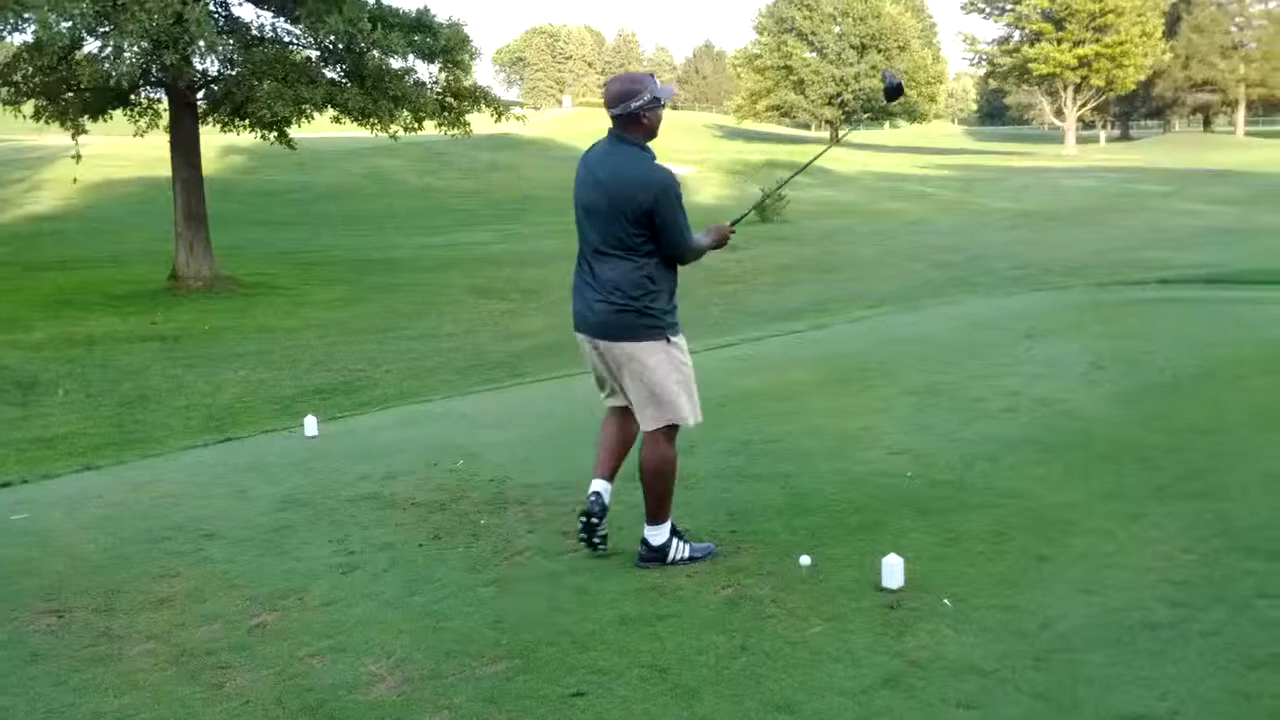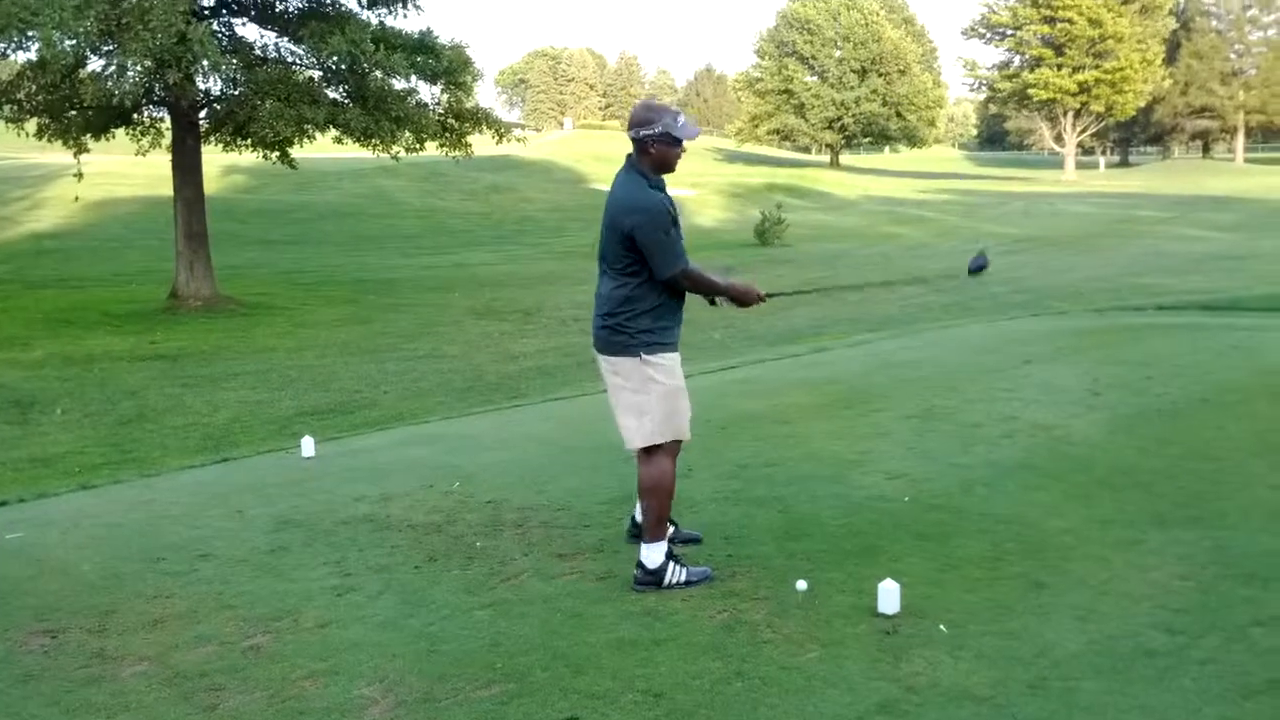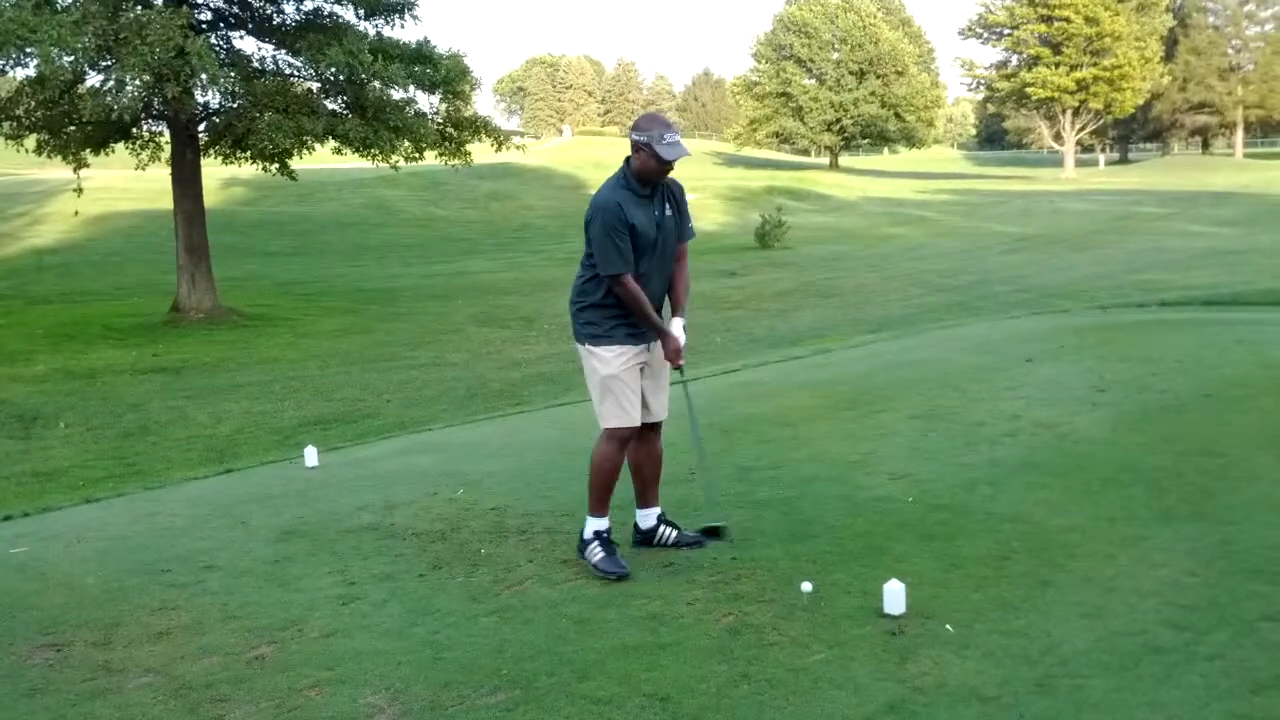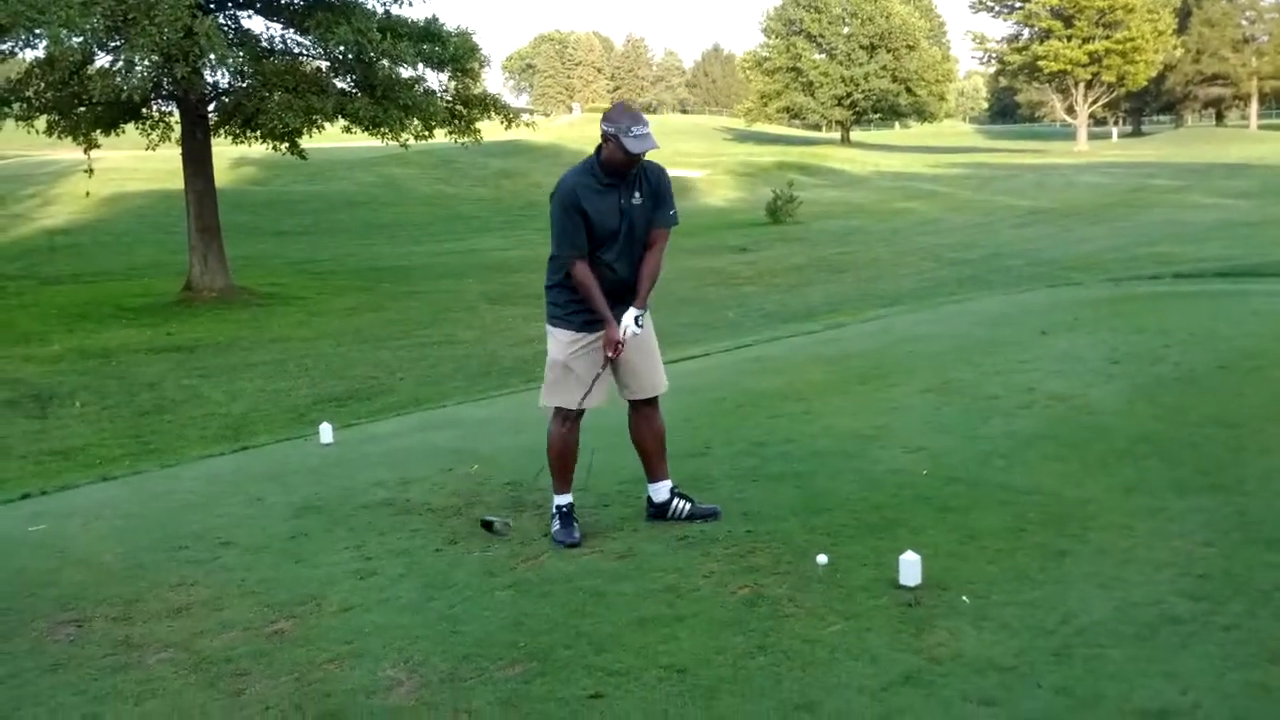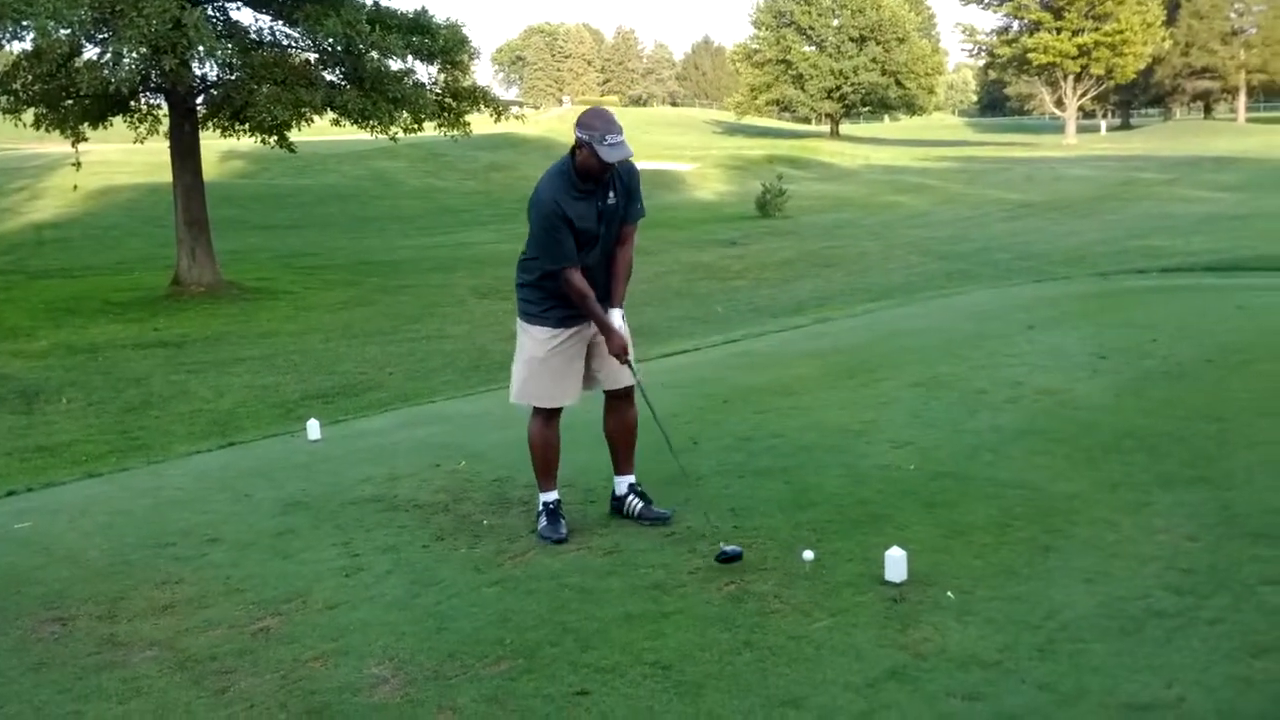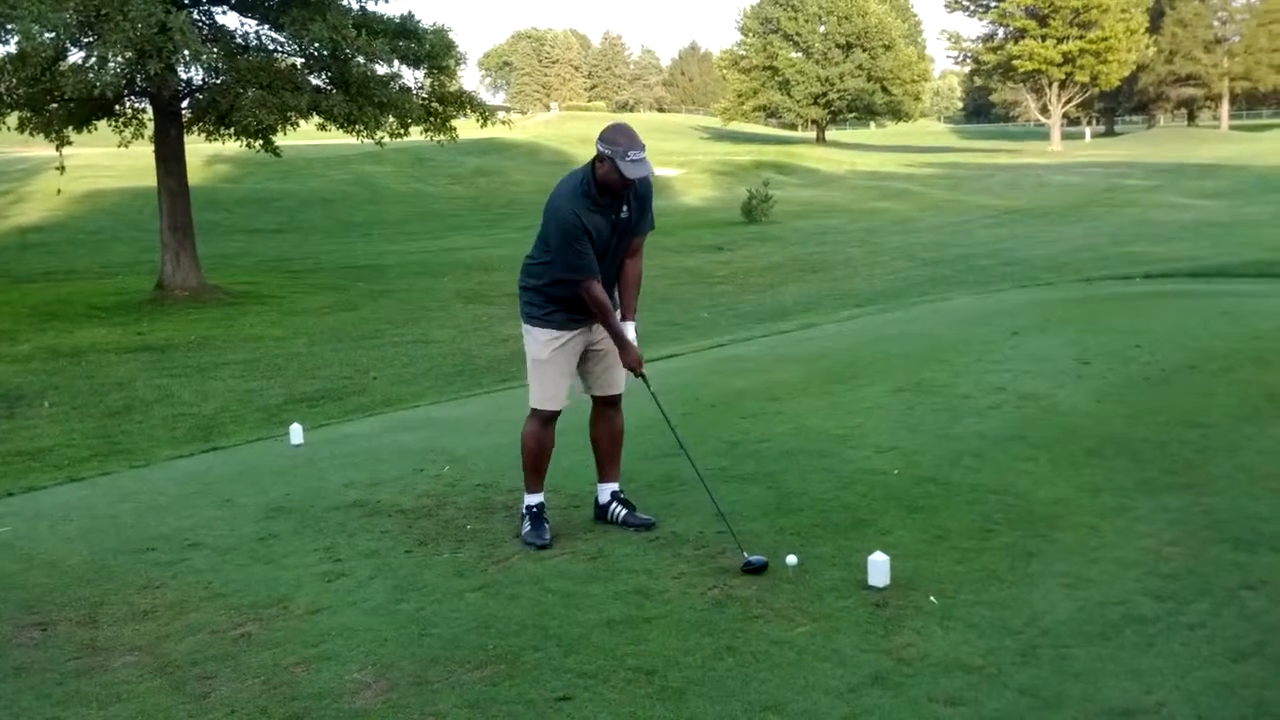
dt=0.4s
person 1, frame 1
left shoulder: (591, 160)
right shoulder: (656, 180)
right elbow: (682, 252)
left wrist: (696, 237)
right wrist: (713, 238)
left hip: (590, 314)
right hip: (640, 323)
left knee: (624, 410)
right knee: (662, 427)
left ankle: (598, 495)
right ankle: (658, 539)
person 1, frame 2
left shoulder: (634, 180)
right shoulder: (645, 204)
left elbow: (666, 263)
right elbow: (676, 275)
left wrist: (713, 287)
right wrist: (731, 292)
left hip: (633, 331)
right hip: (638, 339)
left knee: (664, 434)
right knee: (659, 444)
left ankle: (647, 519)
right ankle: (654, 562)
person 1, frame 3
left shoulder: (673, 192)
right shoulder: (609, 205)
left elbow: (679, 260)
right elbow: (621, 282)
left wrist: (677, 321)
right wrist: (665, 333)
left hip: (648, 329)
right hip: (606, 331)
left knee: (650, 426)
right knee: (621, 430)
left ankle: (648, 521)
right ankle: (594, 533)
person 1, frame 4
left shoulder: (655, 178)
right shoulder: (571, 189)
left elbow: (655, 246)
right elbow: (576, 265)
left wrist: (635, 310)
right wrist: (607, 323)
left hip: (630, 310)
right hip: (577, 315)
left knee: (646, 400)
right knee: (568, 410)
left ankle: (661, 495)
right ankle: (561, 506)
person 1, frame 5
left shoulder: (626, 174)
right shoulder: (549, 196)
left elbow: (624, 245)
right elbow: (568, 273)
left wrist: (616, 312)
right wrist: (606, 333)
left hip: (603, 302)
right hip: (549, 309)
left knee: (622, 392)
right knee: (547, 407)
left ankle: (624, 491)
right ankle: (548, 503)
person 1, frame 6
left shoulder: (639, 188)
right shoulder: (567, 206)
left elbow: (632, 256)
right elbow: (588, 285)
left wrist: (629, 322)
right wrist: (622, 345)
left hip: (601, 308)
right hip: (552, 310)
left knee: (609, 399)
right knee: (546, 409)
left ankle: (608, 497)
right ankle: (533, 505)
